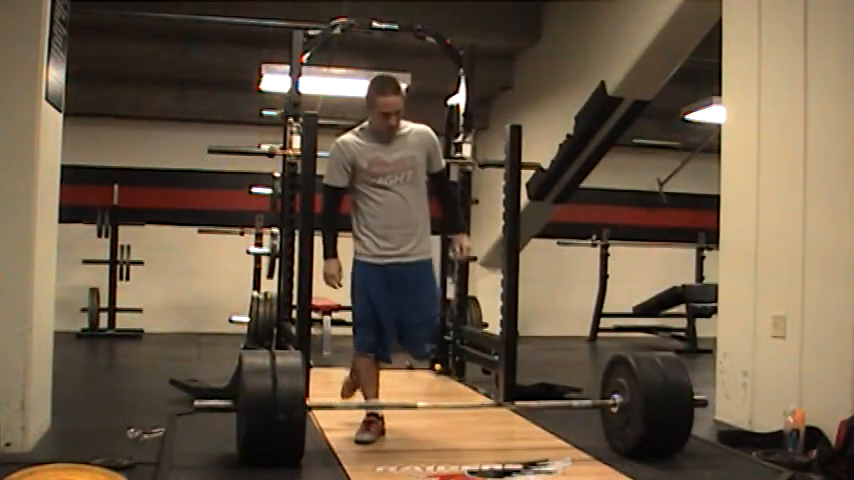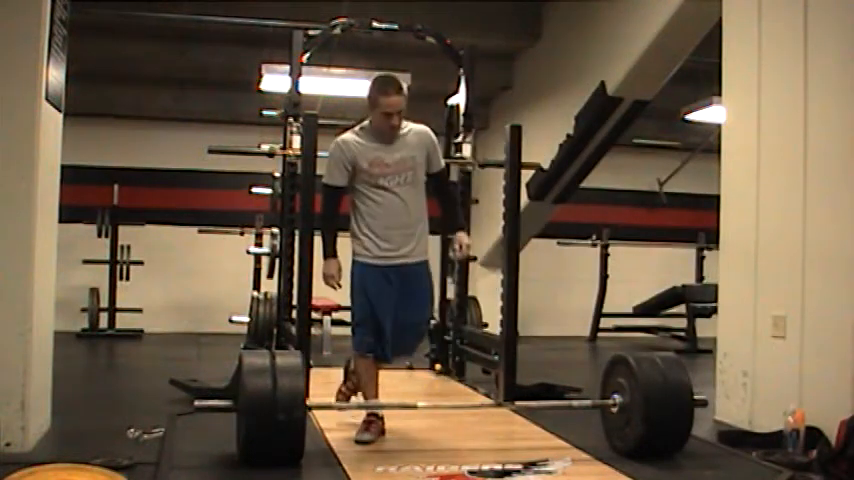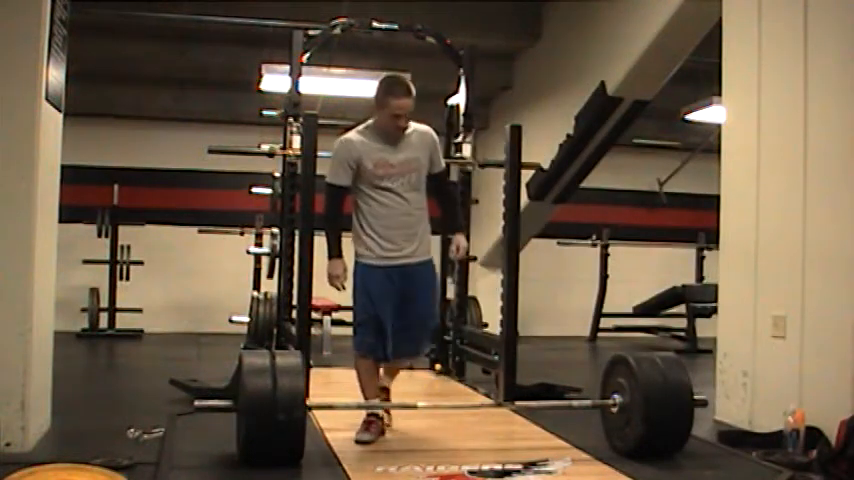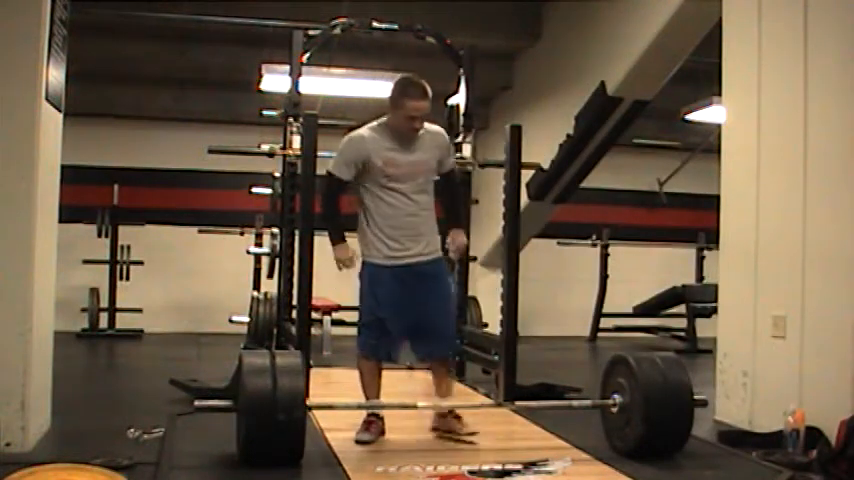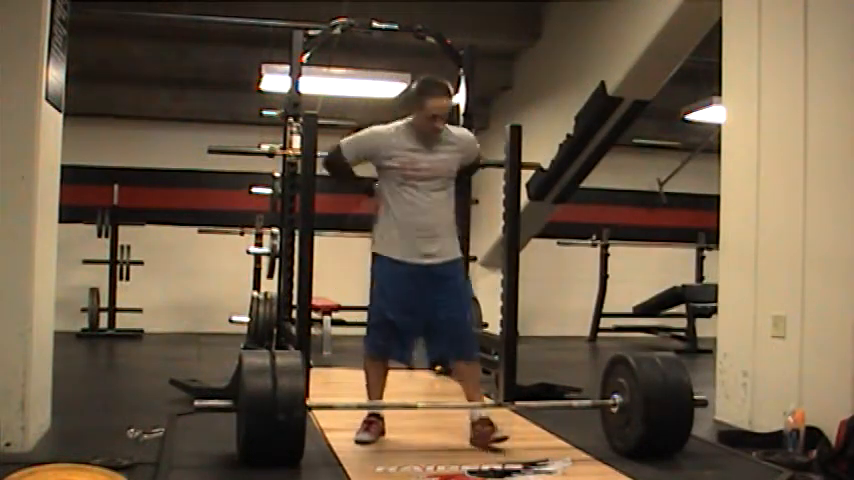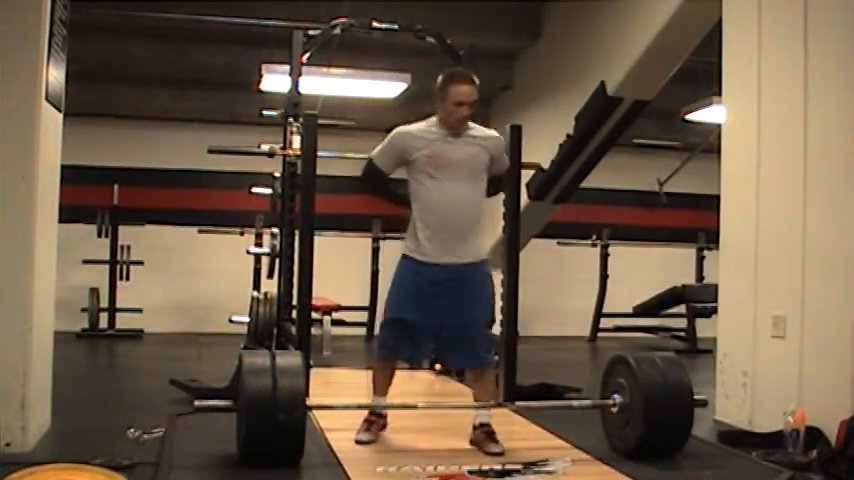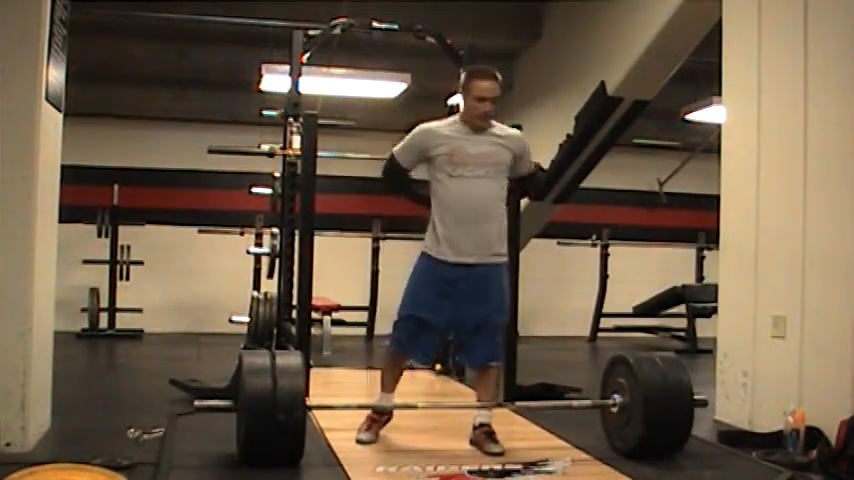
dt=0.2s
person 1, frame 1
left shoulder: (423, 137)
right shoulder: (347, 147)
left elbow: (443, 187)
right elbow: (331, 204)
left wrist: (458, 231)
right wrist: (329, 256)
left hip: (418, 257)
right hip: (371, 260)
left knee: (421, 333)
right knee: (368, 337)
left ankle: (360, 371)
right ankle: (373, 414)
person 1, frame 2
left shoulder: (423, 137)
right shoulder: (347, 146)
left elbow: (442, 186)
right elbow: (330, 204)
left wrist: (458, 228)
right wrist: (329, 256)
left hip: (415, 258)
right hip: (370, 261)
left knee: (409, 335)
right knee: (367, 338)
left ankle: (356, 373)
right ankle: (373, 414)
person 1, frame 3
left shoulder: (426, 138)
right shoulder: (351, 145)
left elbow: (442, 187)
right elbow: (334, 204)
left wrist: (457, 231)
right wrist: (335, 256)
left hip: (419, 258)
right hip: (374, 261)
left knee: (417, 335)
right knee: (369, 339)
left ankle: (382, 386)
right ankle: (373, 413)
person 1, frame 4
left shoulder: (438, 139)
right shoulder: (361, 142)
left elbow: (450, 183)
right elbow: (331, 193)
left wrist: (457, 227)
right wrist: (338, 242)
left hip: (429, 258)
right hip: (381, 261)
left knee: (442, 336)
right knee: (373, 340)
left ankle: (444, 411)
right ankle: (374, 414)
person 1, frame 5
left shoulder: (462, 140)
right shoulder: (381, 138)
right elbow: (334, 160)
left hip: (446, 259)
right hip: (395, 259)
left knee: (462, 339)
right knee: (380, 340)
left ankle: (479, 420)
right ankle: (374, 416)
person 1, frame 6
left shoulder: (491, 142)
right shoulder: (408, 137)
left elbow: (500, 181)
right elbow: (371, 175)
right wrist: (408, 199)
left hip: (471, 263)
right hip: (420, 260)
left knee: (478, 346)
right knee: (392, 338)
left ankle: (482, 424)
right ankle: (377, 413)
person 1, frame 7
left shoulder: (513, 141)
right shoulder: (430, 134)
left elbow: (528, 181)
right elbow: (392, 172)
right wrist: (430, 199)
left hip: (489, 263)
right hip: (438, 258)
left knee: (488, 346)
right knee: (406, 334)
left ankle: (482, 425)
right ankle: (381, 409)
